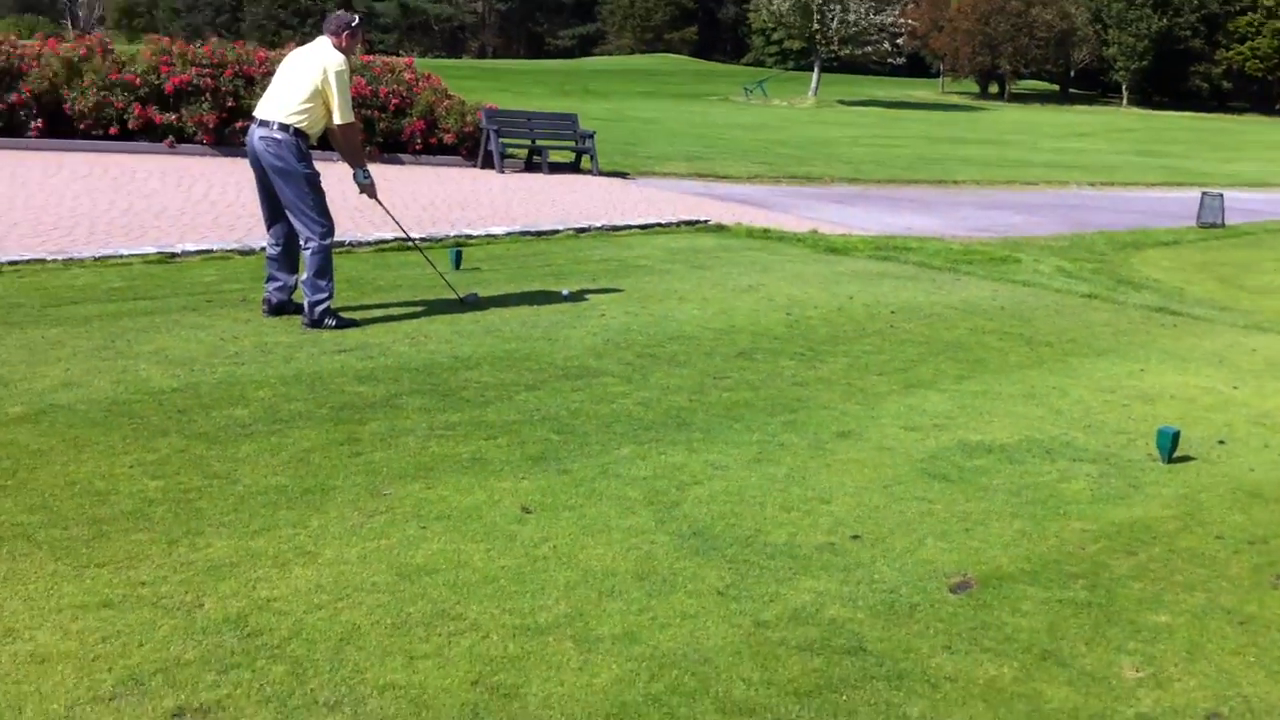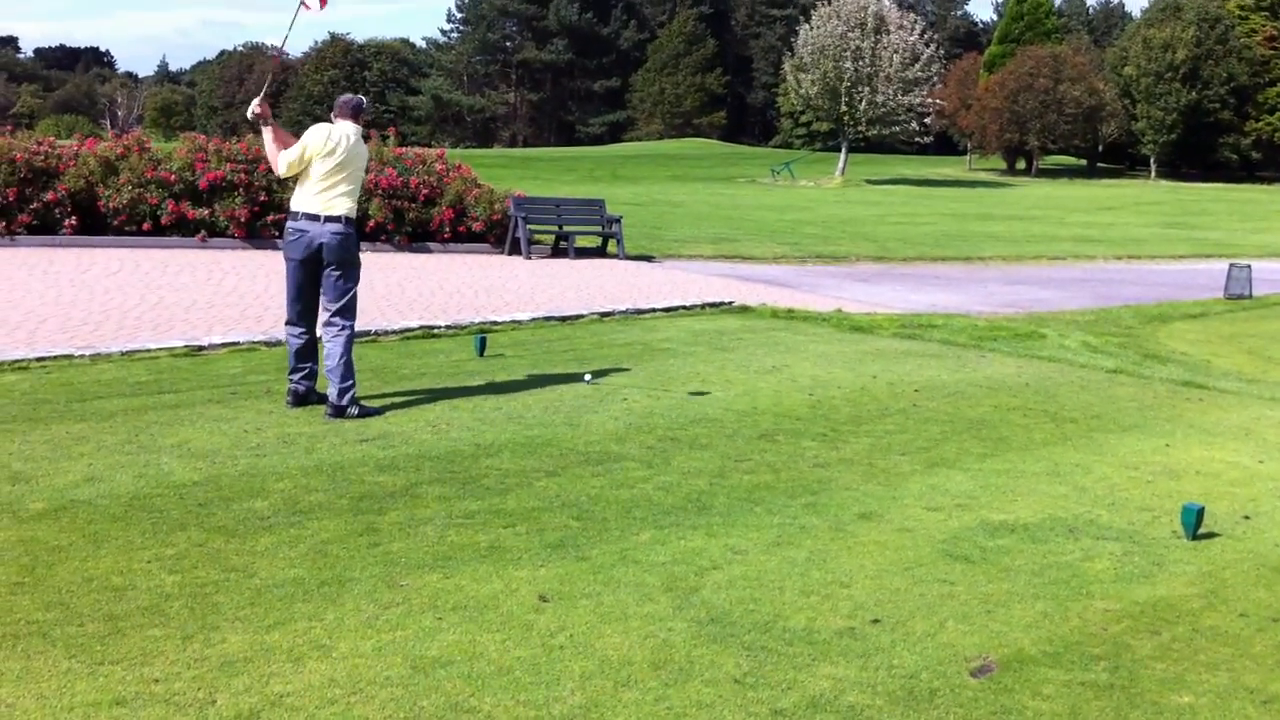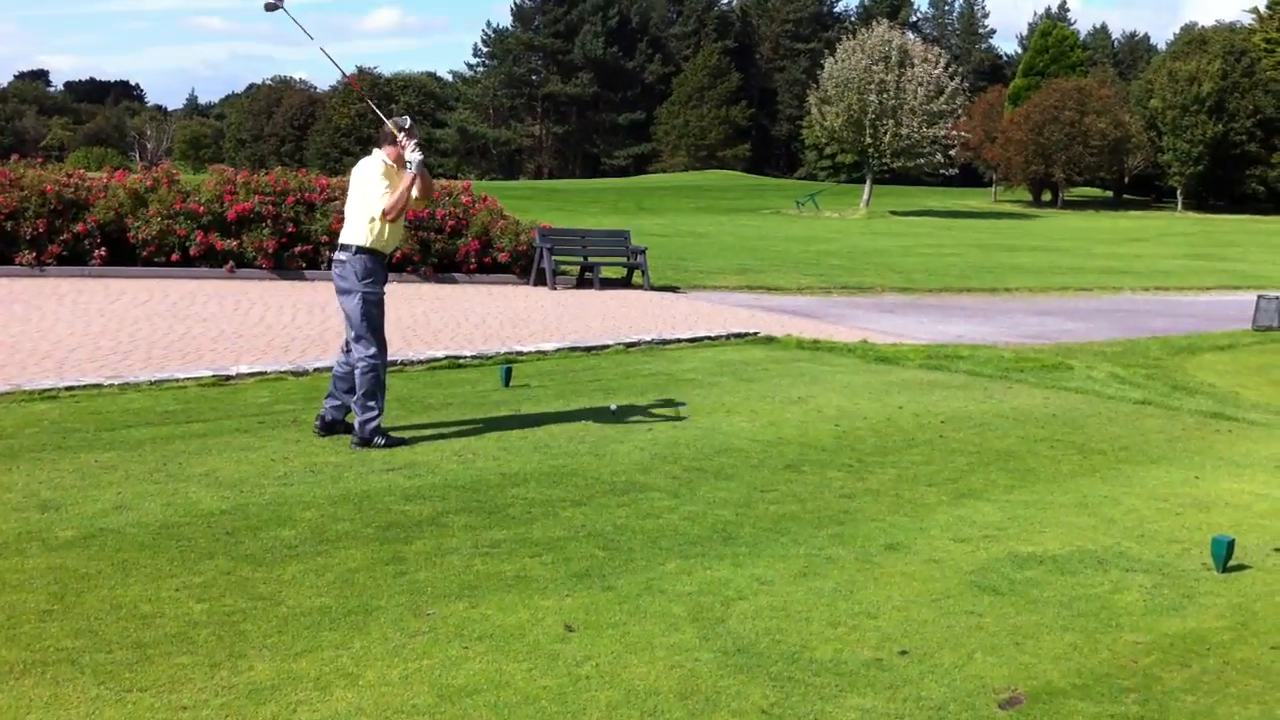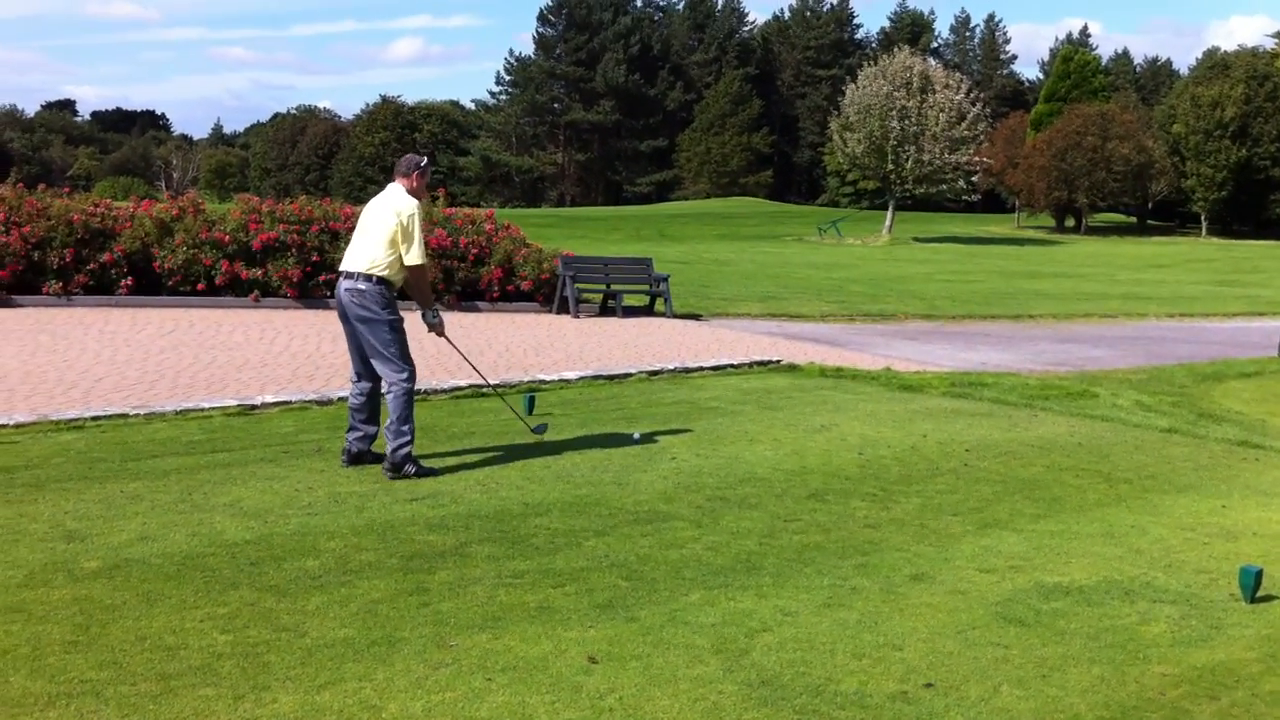
dt=1s
person 1, frame 1
left shoulder: (305, 52)
right shoulder: (335, 60)
left elbow: (330, 125)
right elbow: (345, 126)
left wrist: (354, 167)
right wrist: (362, 172)
left hip: (259, 135)
right hip: (283, 142)
left knee: (281, 225)
right knee: (317, 230)
left ankle: (276, 297)
right ankle: (317, 310)
person 1, frame 2
left shoulder: (321, 132)
right shoulder: (361, 148)
left elbow: (281, 166)
right elbow: (299, 148)
left wrist: (266, 123)
right wrist: (271, 122)
left hip: (301, 228)
right hip: (339, 232)
left knee: (299, 316)
right knee: (338, 320)
left ankle: (300, 388)
right ankle: (340, 399)
person 1, frame 3
left shoulder: (395, 169)
right shoulder: (371, 167)
left elbow: (425, 195)
right elbow: (390, 212)
left wrist: (416, 166)
right wrist: (411, 171)
left hip: (366, 262)
right hip: (358, 262)
left knee: (356, 345)
right knee: (369, 348)
left ankle: (331, 415)
right ankle: (367, 429)
person 1, frame 4
left shoulder: (379, 201)
right shoulder: (408, 205)
right elbow: (416, 267)
left wrist: (422, 305)
right wrist: (431, 310)
left hip: (347, 287)
right hip: (369, 290)
left knee: (365, 375)
right knee: (398, 374)
left ankle: (356, 446)
right ankle: (398, 455)
